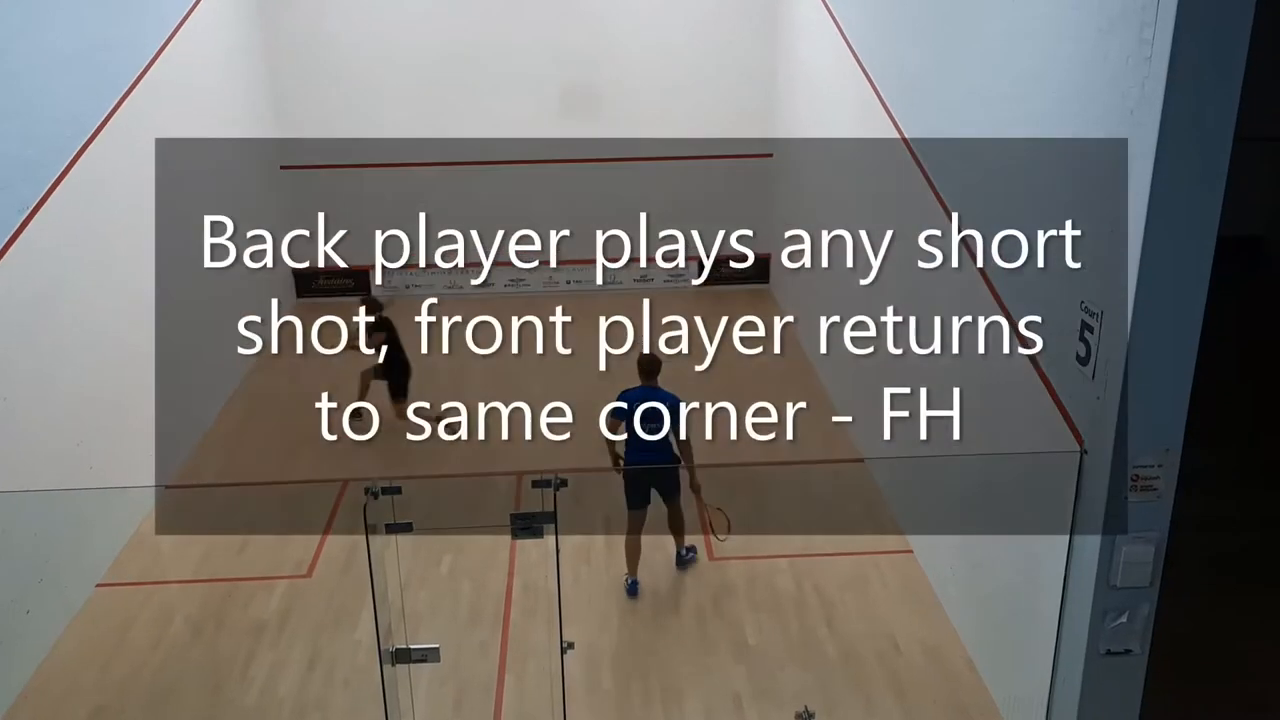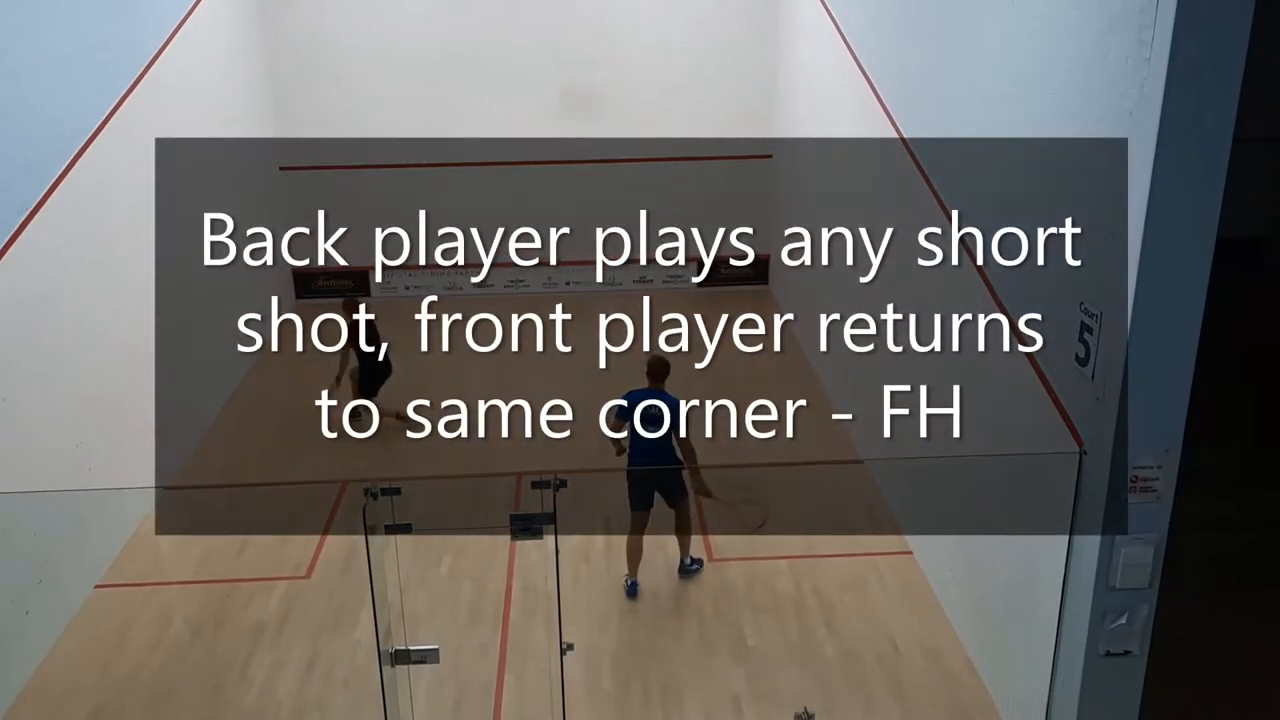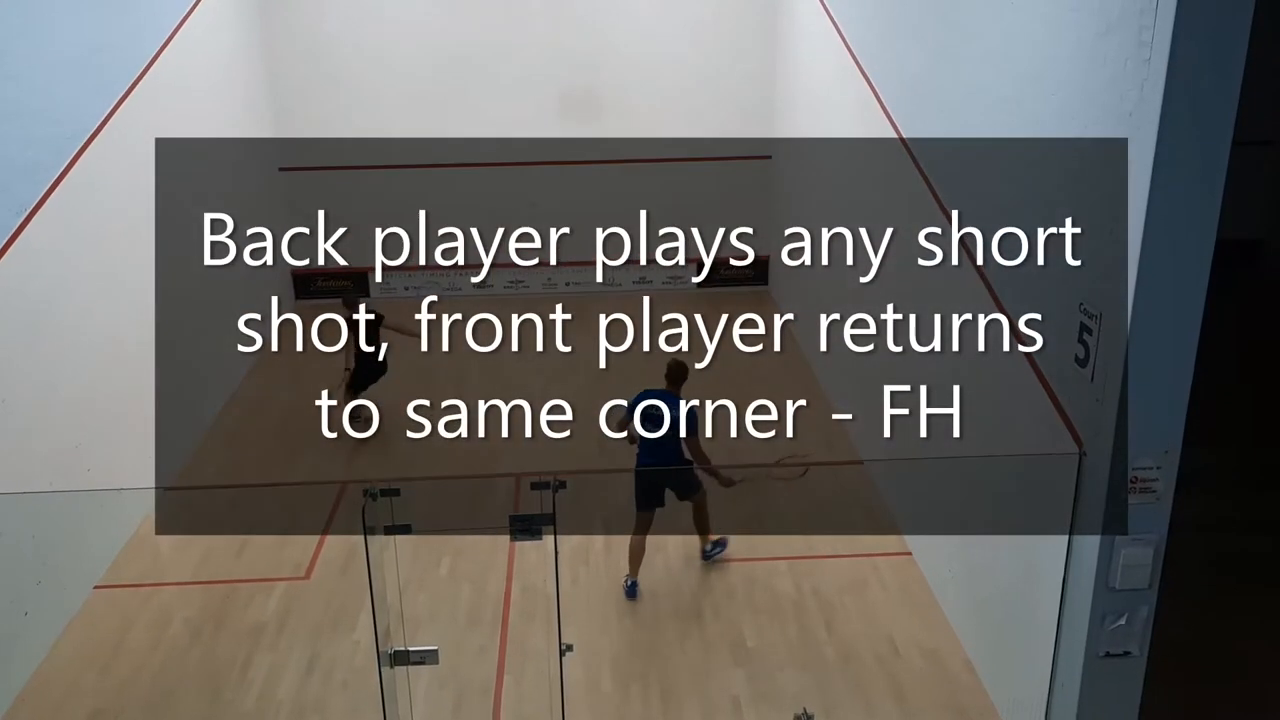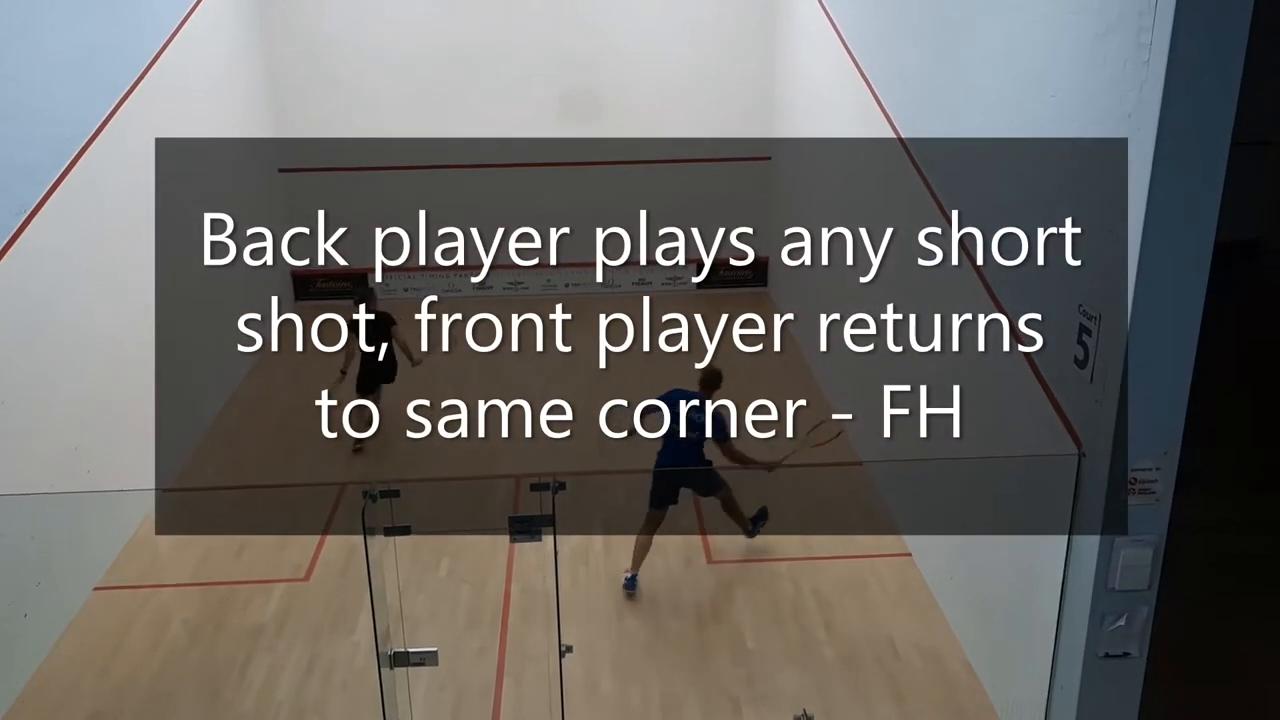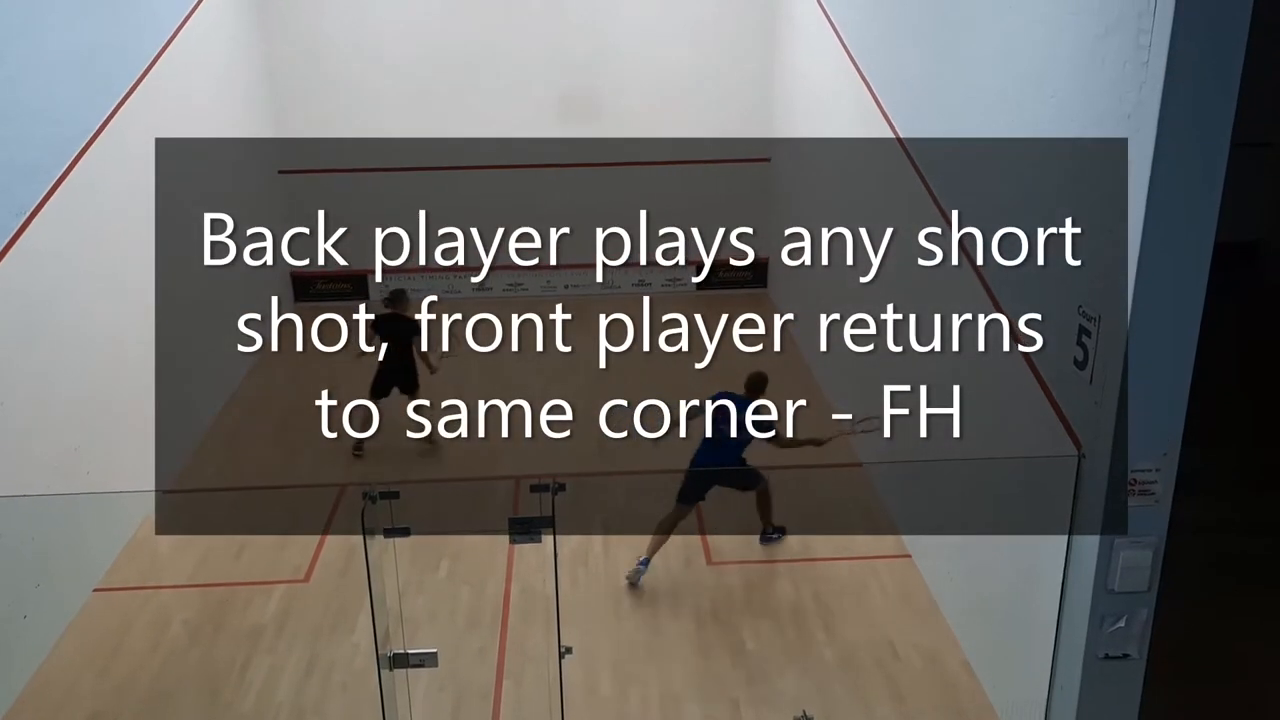
dt=0.2s
person 1, frame 1
left shoulder: (626, 398)
right shoulder: (672, 401)
left elbow: (610, 431)
right elbow: (682, 441)
left wrist: (613, 455)
right wrist: (693, 475)
left hip: (634, 467)
right hip: (664, 465)
left knee: (634, 524)
right knee: (674, 506)
left ankle: (632, 580)
right ankle: (681, 553)
person 1, frame 2
left shoulder: (632, 399)
right shoulder: (675, 406)
left elbow: (614, 429)
right elbow: (685, 447)
left wrist: (619, 447)
right wrist: (699, 481)
left hip: (638, 468)
right hip: (667, 467)
left knee: (637, 526)
right knee: (682, 509)
left ankle: (632, 581)
right ankle: (686, 561)
person 1, frame 3
left shoulder: (645, 397)
right shoulder: (686, 412)
left elbow: (622, 425)
right elbow: (696, 453)
left wrist: (632, 438)
right wrist: (719, 477)
left hip: (646, 469)
right hip: (675, 468)
left knee: (641, 527)
right knee: (700, 498)
left ankle: (632, 582)
right ankle: (707, 547)
person 1, frame 4
left shoulder: (676, 396)
right shoulder: (714, 417)
left elbow: (646, 411)
right elbow: (731, 455)
right wrist: (761, 465)
left hip: (664, 466)
right hip: (694, 468)
left knee: (651, 523)
right knee: (725, 494)
left ankle: (631, 577)
right ankle: (748, 527)
person 1, frame 5
left shoulder: (725, 399)
right shoulder: (762, 418)
left elbow: (697, 413)
right elbow: (782, 442)
right wrist: (811, 442)
left hip: (702, 463)
right hip: (730, 468)
left knee: (677, 513)
right knee: (763, 485)
left ankle: (644, 560)
right ankle: (768, 531)
